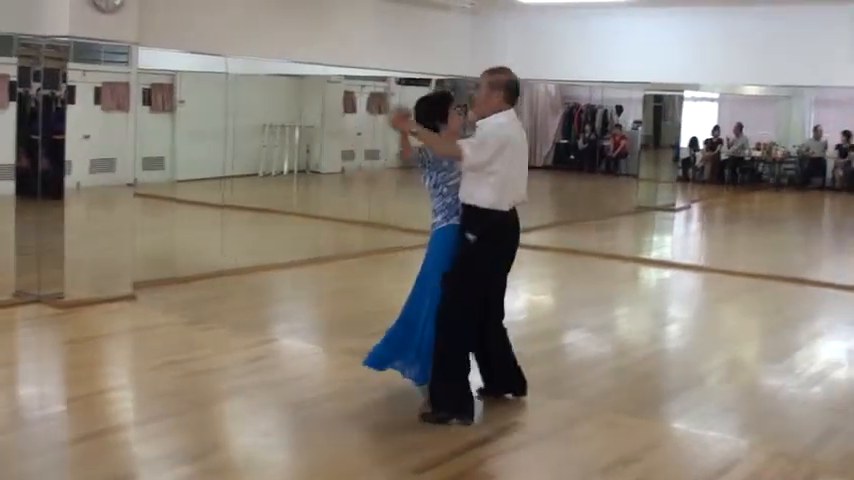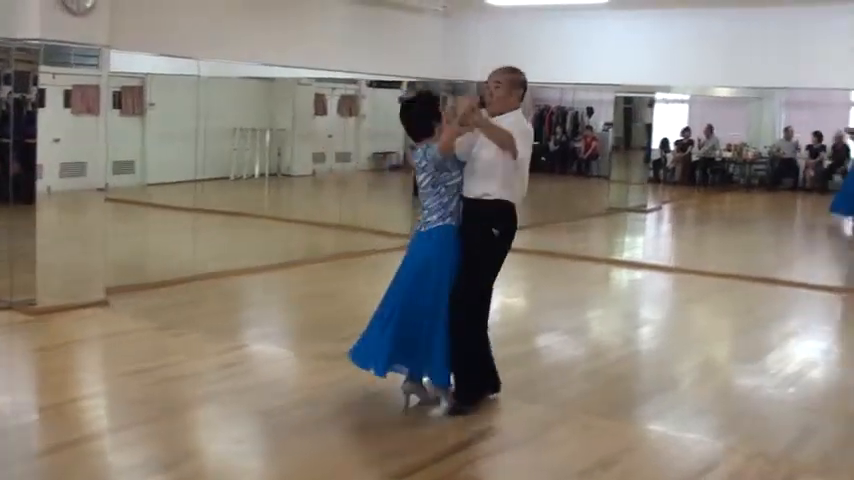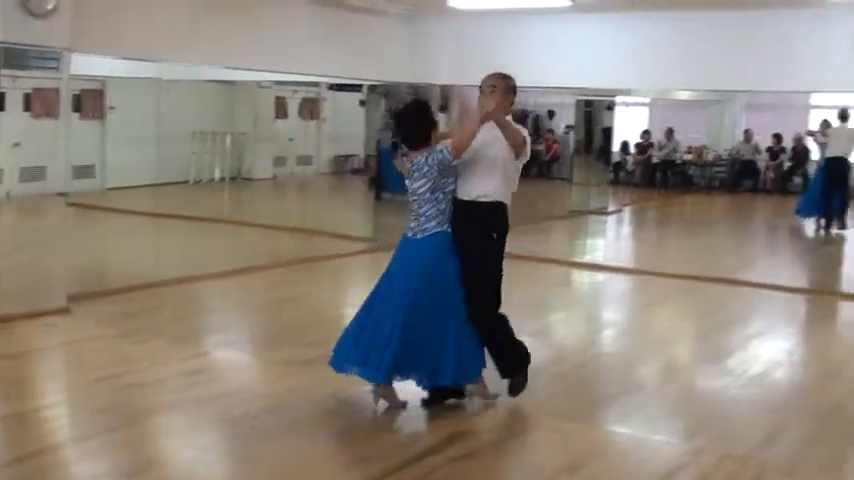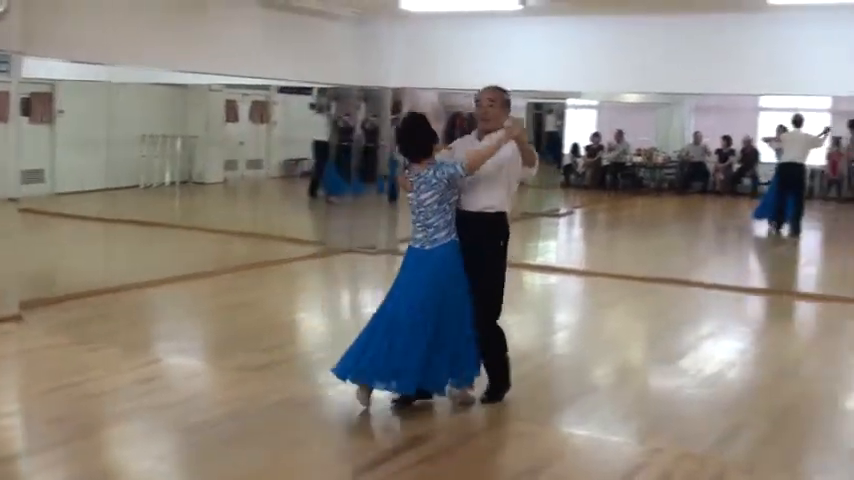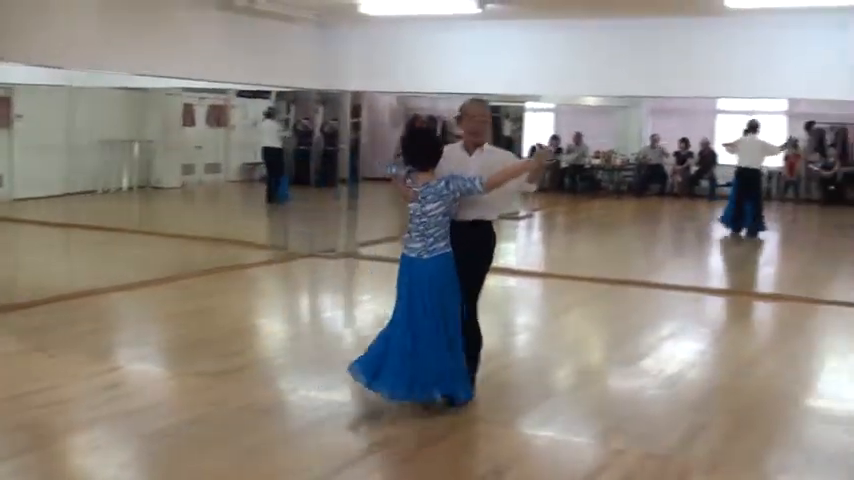
dt=0.3s
person 1, frame 1
left shoulder: (496, 130)
right shoulder: (507, 128)
left elbow: (458, 152)
left wrist: (413, 129)
left hip: (484, 227)
right hip: (497, 223)
left knee: (454, 312)
right knee: (484, 309)
left ankle: (450, 402)
right ankle: (505, 379)
person 1, frame 2
left shoulder: (517, 126)
right shoulder: (488, 127)
left elbow: (510, 145)
right elbow: (457, 150)
left wrist: (479, 121)
left hip: (492, 217)
right hip: (475, 214)
left knee: (464, 302)
right knee: (472, 301)
left ankle: (471, 387)
right ankle: (482, 381)
person 1, frame 3
left shoulder: (512, 133)
left elbow: (520, 148)
left wrist: (498, 118)
left hip: (487, 219)
right hip: (457, 216)
left knee: (480, 306)
left ankle: (515, 362)
right ankle: (450, 381)
person 1, frame 4
left shoulder: (512, 147)
right shoulder: (461, 144)
left elbow: (530, 164)
left wrist: (520, 137)
left hip: (489, 229)
right hip: (455, 226)
left knee: (482, 311)
left ankle: (498, 379)
person 1, frame 5
left shoulder: (501, 158)
right shoulder: (444, 155)
left elbow: (529, 181)
left wrist: (538, 166)
left hip: (480, 236)
left knee: (464, 306)
left ankle: (464, 377)
person 2, frame 1
right shoulder: (431, 155)
right elbow: (408, 152)
right wrist: (403, 129)
left hip: (461, 235)
right hip: (449, 236)
right knee: (442, 306)
left ankle: (431, 373)
right ankle: (427, 377)
person 2, frame 2
left shoulder: (431, 152)
right shoulder: (429, 154)
right elbow: (444, 144)
right wrist: (457, 123)
left hip: (434, 236)
right hip: (440, 238)
left knee: (420, 306)
right knee: (439, 307)
left ankle: (414, 377)
right ankle: (439, 383)
person 2, frame 3
left shoulder: (410, 160)
right shoulder: (434, 160)
right elbow: (456, 145)
right wrist: (483, 117)
left hip: (412, 243)
right hip: (435, 245)
left knee: (398, 309)
right knee: (449, 311)
left ankle: (381, 381)
right ankle: (472, 379)
person 2, frame 4
left shoulder: (409, 172)
right shoulder: (441, 173)
right elbow: (471, 162)
right wrist: (506, 136)
left hip: (417, 255)
right hip: (443, 256)
left knee: (401, 316)
right knee: (451, 319)
left ankle: (368, 381)
right ankle: (458, 384)
person 2, frame 5
left shoulder: (406, 180)
right shoulder: (447, 186)
right elbow: (489, 183)
right wrist: (531, 164)
left hip: (410, 262)
right hip: (439, 263)
left knee: (411, 321)
right knee: (442, 325)
left ankle: (403, 382)
right ankle: (448, 388)
